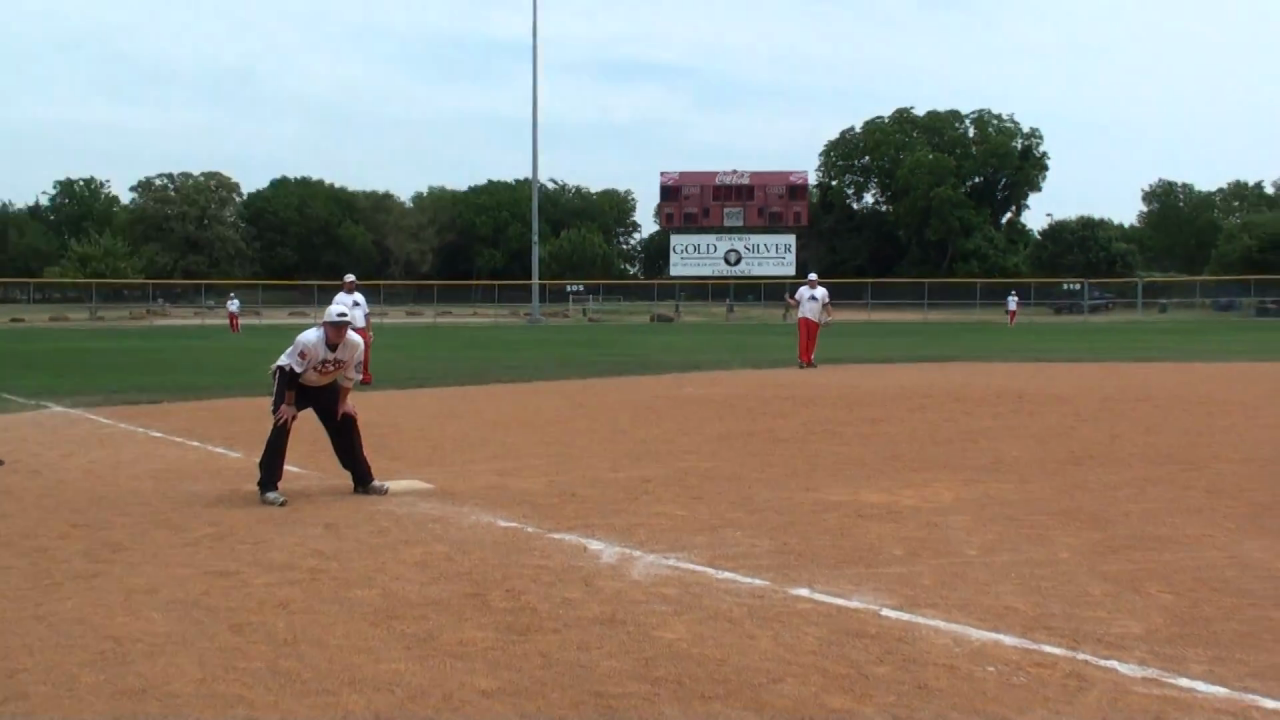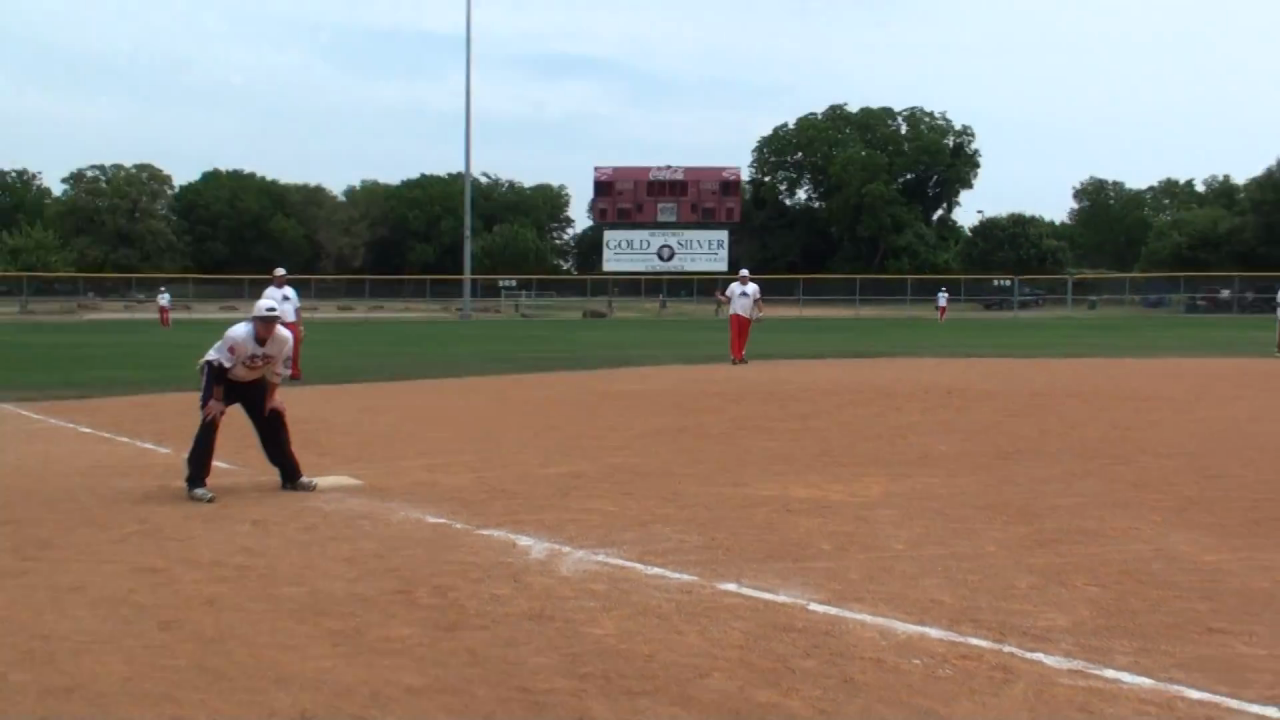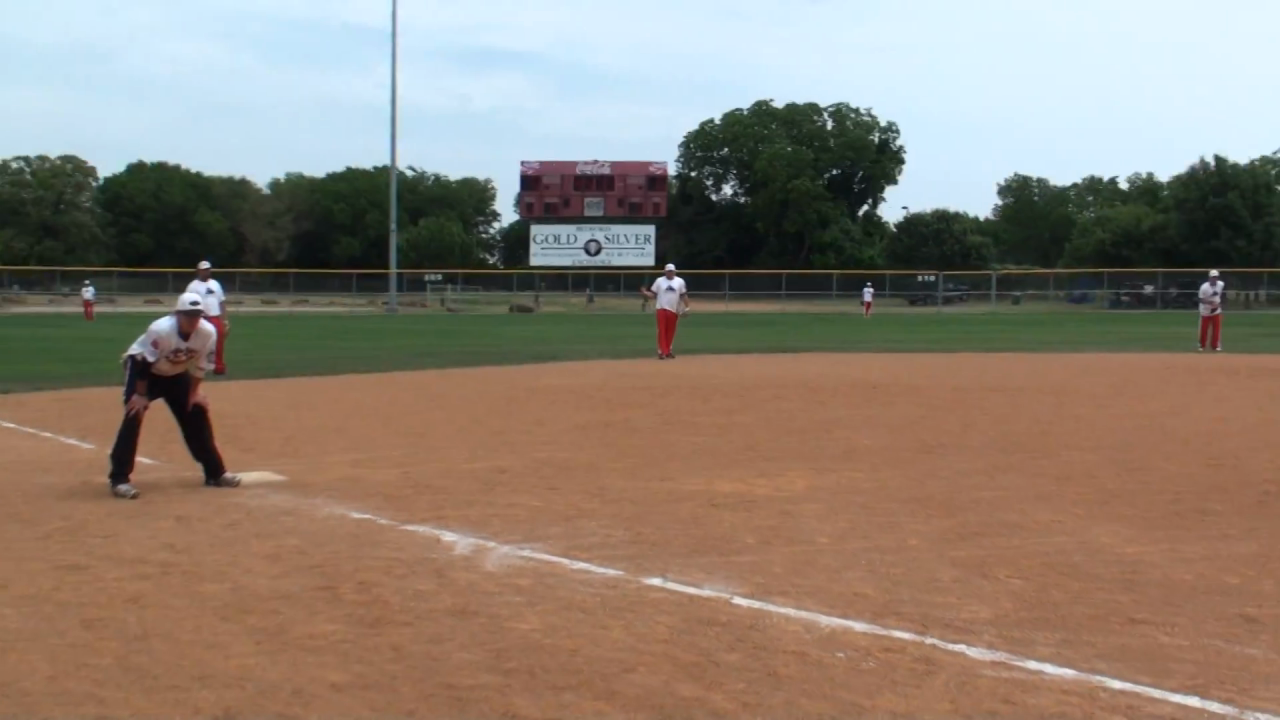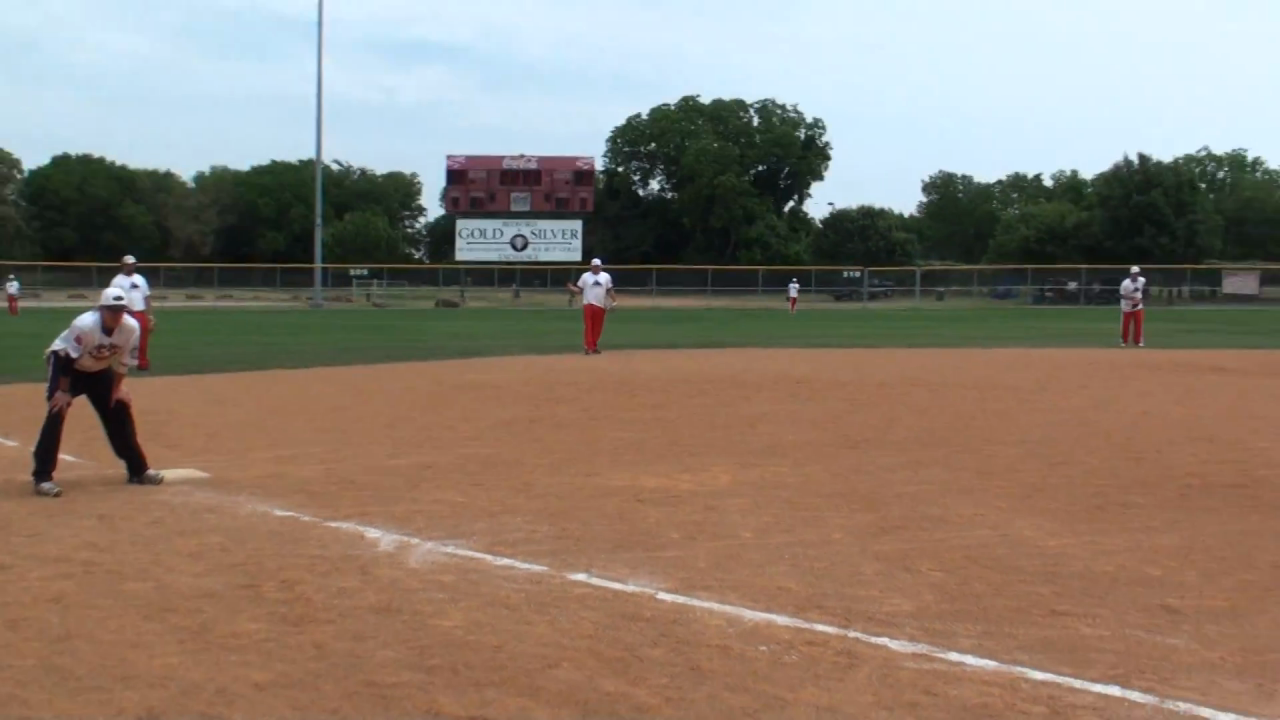
dt=0.1s
person 1, frame 1
left shoulder: (356, 343)
right shoulder: (308, 341)
left elbow: (349, 375)
right elbow: (292, 373)
left wrist: (343, 401)
right wrist: (289, 404)
left hip: (326, 384)
right hip: (291, 379)
left knee: (346, 422)
right knee: (283, 426)
left ankle: (364, 481)
right ankle: (268, 487)
person 1, frame 2
left shoulder: (284, 338)
right shoulder: (237, 336)
left elbow: (277, 370)
right elbow: (221, 368)
left wrist: (271, 396)
right wrist: (218, 400)
left hip: (254, 379)
right hip: (220, 374)
left knee: (275, 417)
right knee: (211, 420)
left ankle: (292, 476)
right ankle: (196, 482)
person 1, frame 3
left shoulder: (208, 332)
right shoulder: (160, 330)
left elbow: (201, 364)
right elbow: (144, 363)
left wrist: (194, 391)
right wrist: (141, 394)
left hip: (177, 374)
right hip: (143, 370)
left knee: (198, 413)
right knee: (134, 416)
left ankle: (215, 472)
right ankle: (119, 478)
person 1, frame 4
left shoulder: (131, 328)
right shoulder: (84, 325)
left elbow: (124, 360)
right elbow: (67, 358)
left wrist: (117, 387)
right wrist: (64, 391)
left hip: (99, 370)
right hip: (65, 363)
left knee: (120, 409)
right knee: (57, 413)
left ankle: (138, 470)
right ankle: (42, 476)
